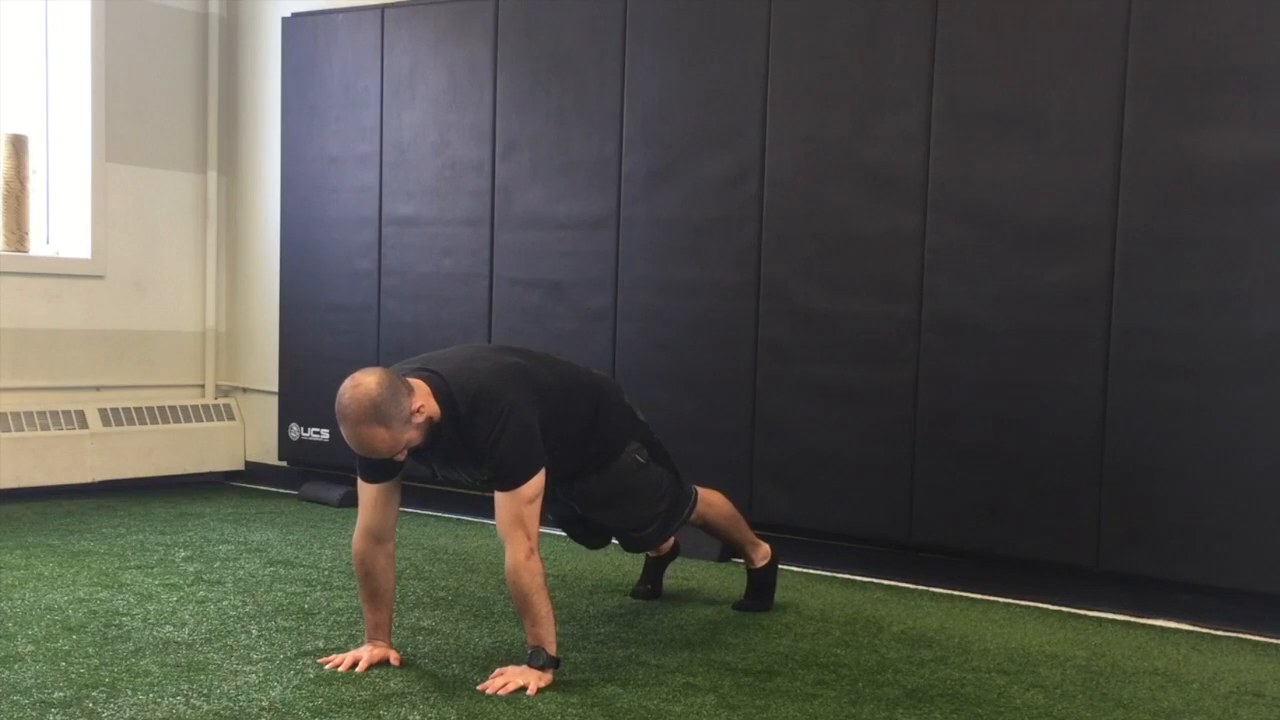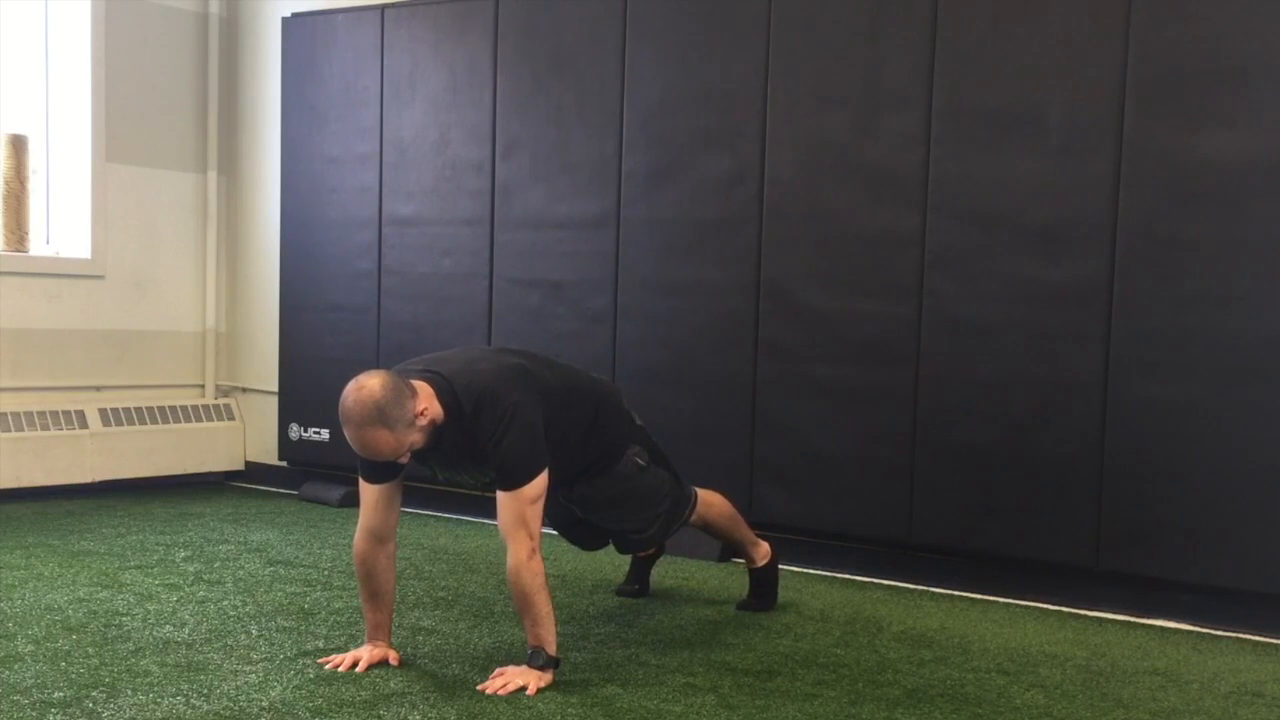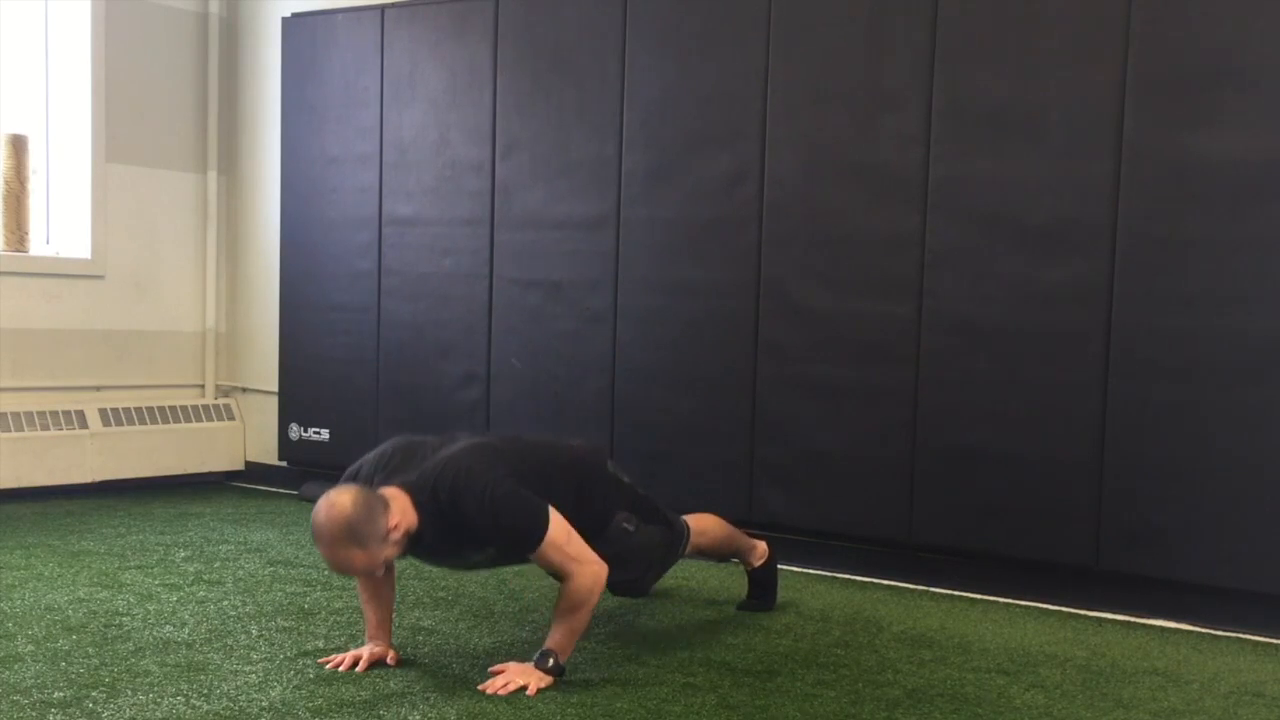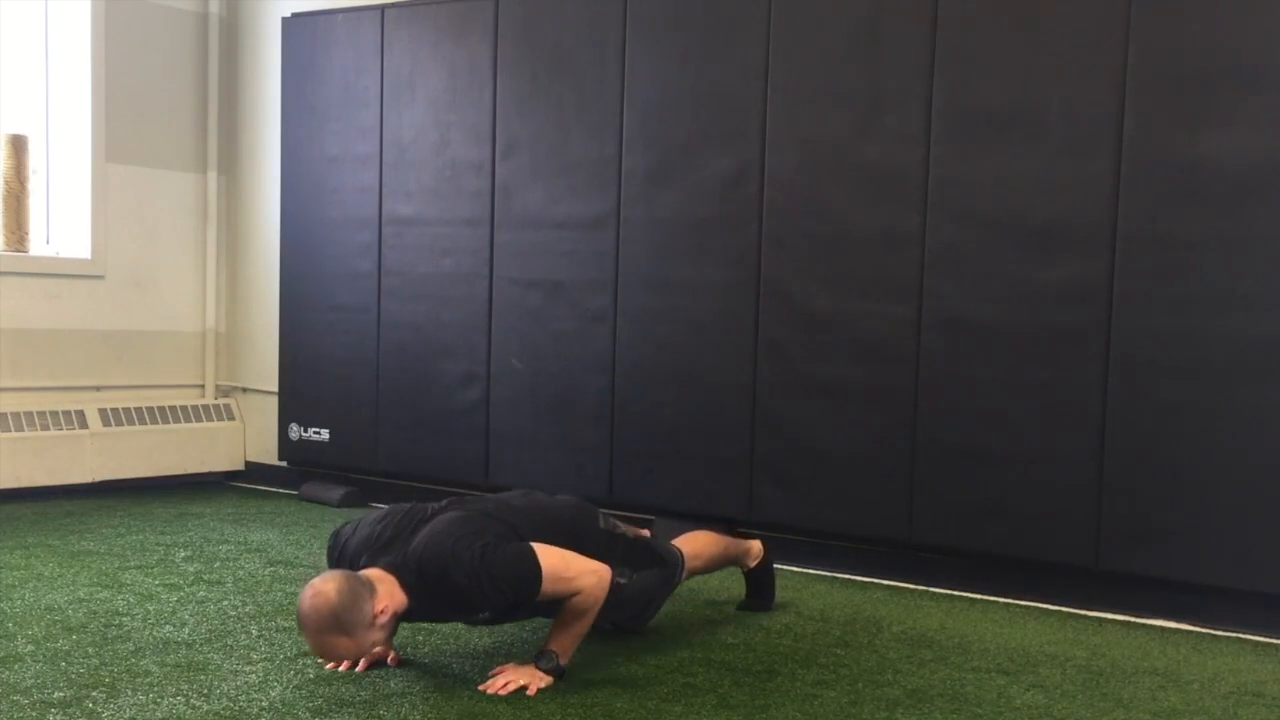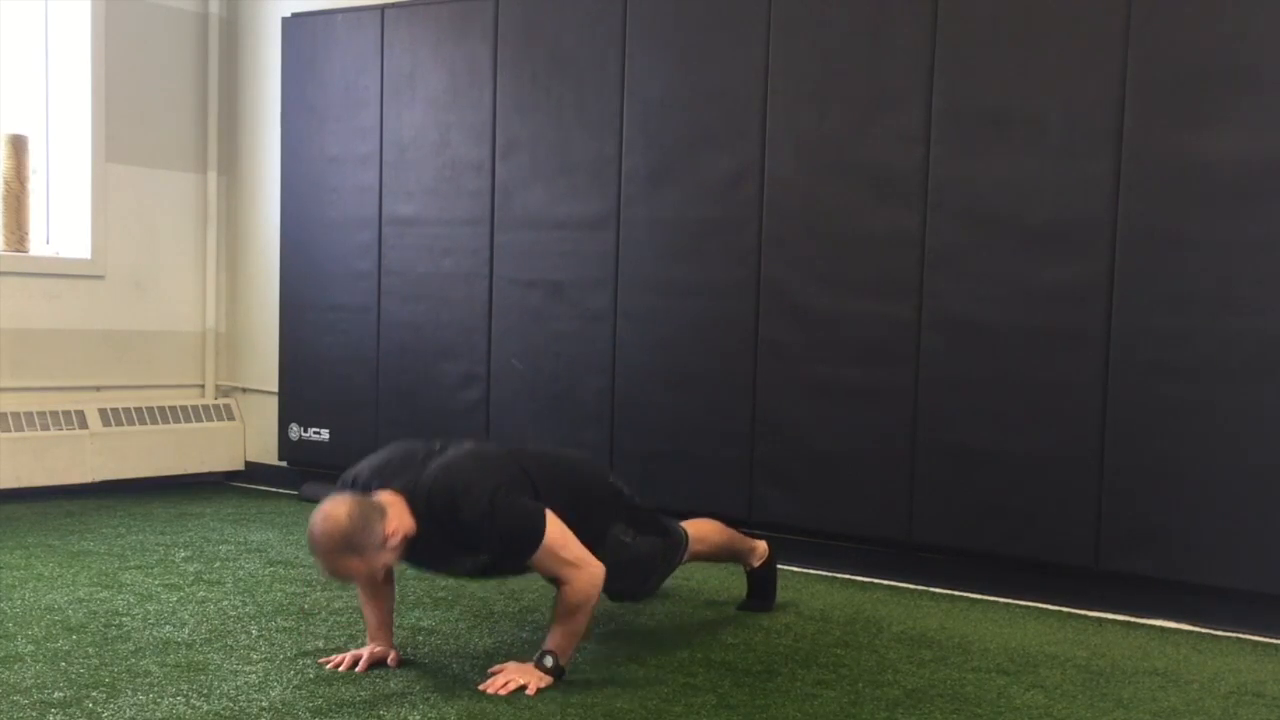
dt=0.5s
person 1, frame 1
left shoulder: (495, 408)
right shoulder: (381, 411)
left elbow: (521, 547)
right elbow: (373, 535)
left wrist: (542, 661)
right wrist: (377, 640)
left hip: (599, 432)
right hip: (546, 456)
left knee: (676, 506)
right knee: (597, 536)
left ankle: (758, 556)
right ankle: (660, 553)
person 1, frame 2
left shoulder: (499, 409)
right shoulder: (382, 415)
left elbow: (522, 547)
right elbow: (374, 535)
left wrist: (542, 661)
right wrist: (377, 639)
left hip: (598, 436)
right hip: (547, 458)
left knee: (677, 508)
right knee: (594, 536)
left ankle: (758, 555)
right ankle: (646, 553)
person 1, frame 3
left shoulder: (476, 497)
right shoulder: (360, 489)
left elbow: (588, 570)
right elbow: (371, 559)
left wrist: (546, 664)
right wrist: (378, 636)
left hip: (585, 492)
right hip: (543, 503)
left knee: (674, 540)
left ankle: (756, 555)
right ankle: (659, 568)
person 1, frame 4
left shoulder: (461, 564)
right shoulder: (350, 551)
left elbow: (593, 578)
left wrist: (547, 665)
right wrist: (376, 642)
left hip: (579, 549)
right hip: (529, 525)
left knee: (672, 564)
left ankle: (750, 554)
right ankle: (638, 534)
person 1, frame 5
left shoulder: (480, 503)
right shoulder: (364, 494)
left elbow: (588, 573)
right elbow: (369, 559)
left wrist: (548, 664)
right wrist: (380, 640)
left hip: (581, 505)
right hip: (540, 512)
left knee: (672, 547)
left ankle: (755, 556)
